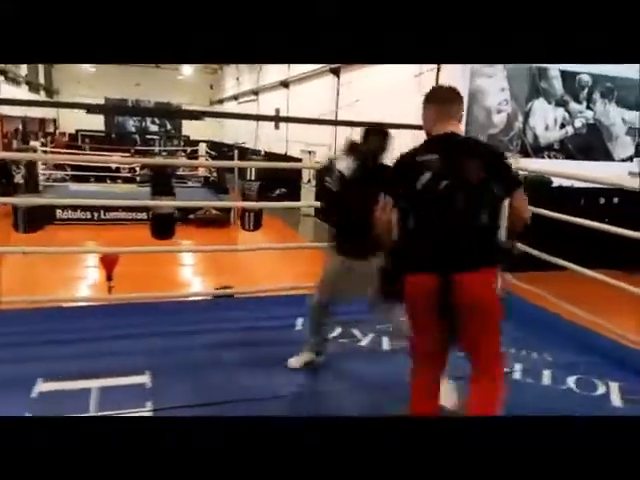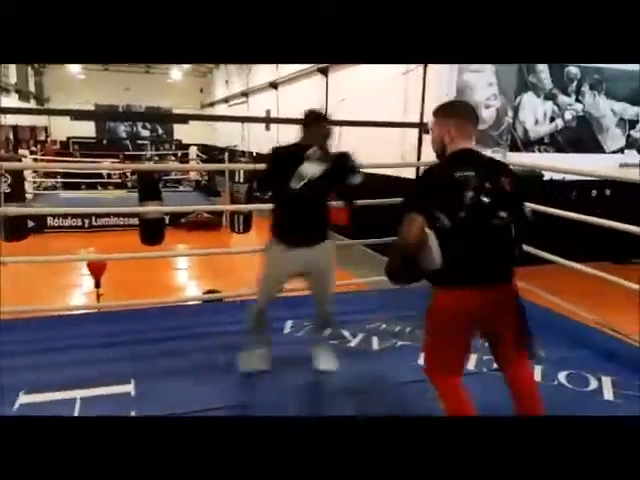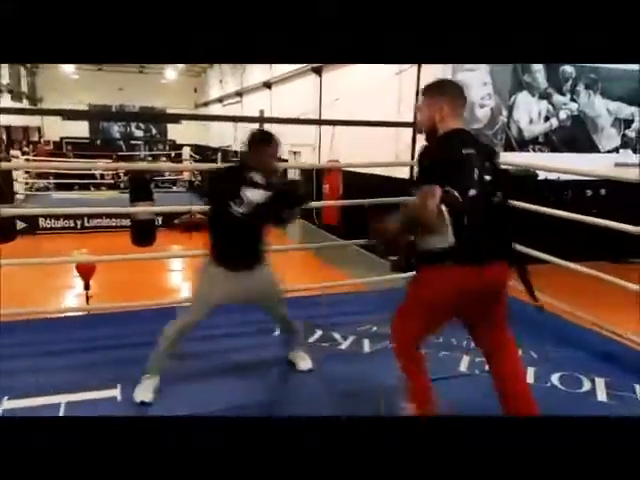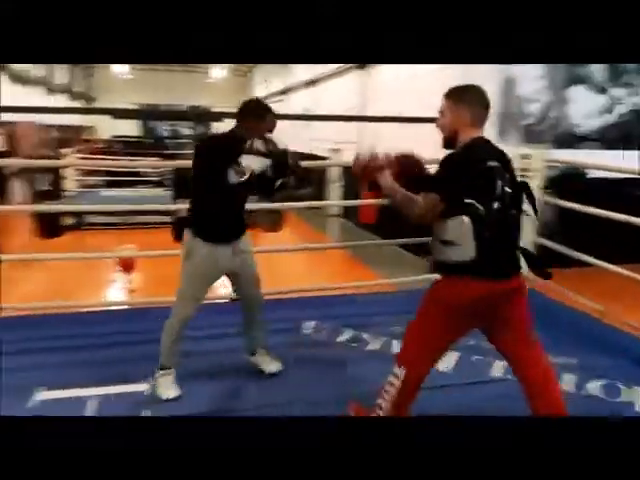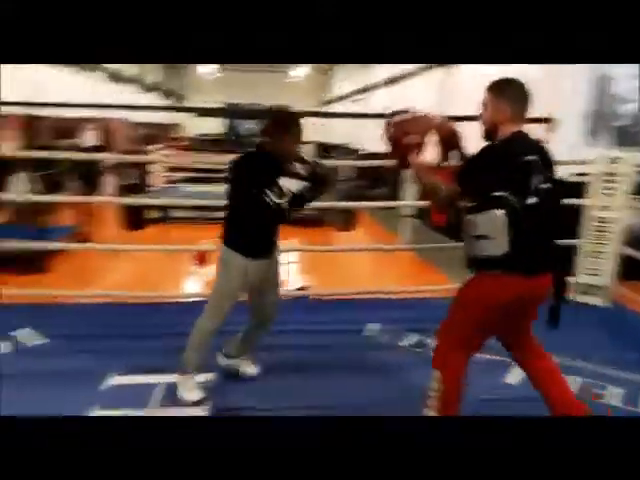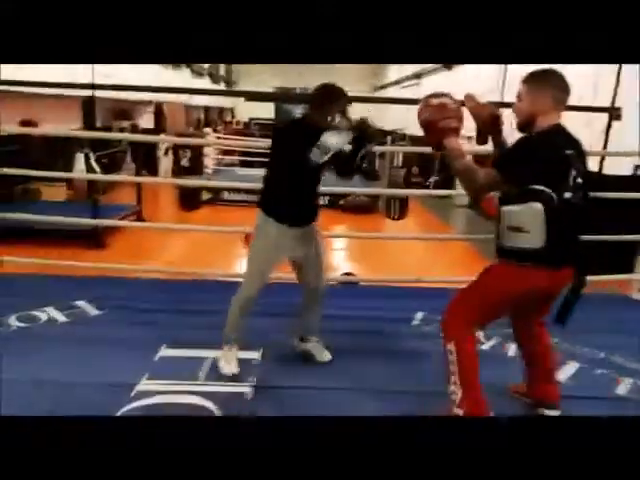
dt=0.2s
person 1, frame 1
left shoulder: (409, 161)
right shoulder: (488, 156)
left elbow: (382, 221)
right elbow: (522, 213)
left wrist: (397, 254)
right wrist: (503, 243)
left hip: (422, 275)
right hip: (475, 275)
left knee: (427, 363)
right knee: (488, 368)
person 1, frame 2
left shoulder: (434, 176)
right shoulder: (503, 173)
left elbow: (411, 235)
right elbow: (521, 224)
left wrist: (399, 257)
left hip: (455, 292)
right hip: (501, 287)
left knee: (442, 368)
right knee: (515, 360)
person 1, frame 3
left shoulder: (437, 153)
right shoulder: (484, 151)
left elbow: (427, 209)
left wrist: (398, 224)
left hip: (450, 270)
right hip: (492, 266)
left knee: (405, 335)
right knee: (500, 347)
left ankle: (423, 410)
right ankle: (525, 412)
person 1, frame 4
left shoulder: (459, 162)
right shoulder: (500, 160)
left elbow: (423, 211)
left wrist: (387, 184)
right wrist: (427, 182)
left hip: (465, 282)
right hip: (508, 278)
left knee: (416, 350)
right knee: (526, 354)
left ankle: (384, 414)
right ankle: (555, 412)
person 1, frame 5
left shoulder: (496, 154)
right shoulder: (538, 154)
left elbow: (442, 197)
left wrist: (415, 161)
left hip: (499, 277)
right hip: (539, 274)
left knee: (451, 350)
right knee: (521, 343)
left ankle: (441, 412)
right ankle: (572, 412)
person 1, frame 6
left shoulder: (534, 145)
right shoulder: (571, 147)
left elbow: (478, 184)
left wrist: (451, 144)
right wrist: (494, 133)
left hip: (524, 266)
right hip: (559, 265)
left knee: (457, 320)
right knee: (528, 323)
left ankle: (470, 410)
right ankle: (544, 394)
person 2, frame 1
left shoulder: (387, 176)
right shoulder: (341, 167)
right elbow: (330, 211)
right wrist: (340, 172)
left hip: (375, 258)
right hip: (344, 255)
right knee: (319, 304)
right ankle: (315, 351)
person 2, frame 2
left shoulder: (331, 163)
right shoulder: (281, 157)
left elbow: (349, 191)
right elbow: (278, 193)
left wrist: (352, 175)
right wrist: (307, 171)
left hip: (318, 245)
right hip: (283, 244)
left knee: (325, 306)
right knee: (263, 302)
left ankle: (319, 345)
right ankle: (259, 347)
person 2, frame 3
left shoulder: (269, 183)
right shoulder: (222, 179)
left elbow: (282, 218)
right elbow: (222, 221)
left wrist: (290, 198)
right wrist: (252, 196)
left hip: (255, 266)
right hip: (221, 267)
left knee: (280, 313)
right knee: (185, 322)
left ankle: (295, 348)
right ankle: (151, 374)
person 2, frame 4
left shoulder: (247, 152)
right shoulder: (210, 147)
left elbow: (265, 189)
right elbow: (219, 188)
left wrist: (280, 172)
right wrist: (249, 164)
left hip: (237, 240)
right hip: (204, 242)
left knee: (253, 300)
right knee: (184, 310)
left ankle: (257, 351)
right ankle: (164, 369)
person 2, frame 5
left shoulder: (280, 165)
right shoulder: (246, 165)
left elbow: (295, 204)
right elbow: (258, 208)
left wrist: (315, 183)
right wrist: (294, 181)
left hip: (266, 254)
right hip: (238, 254)
left knee: (266, 312)
right knee: (213, 319)
left ankle: (232, 354)
right ankle: (187, 373)
person 2, frame 6
left shoulder: (322, 134)
right shoulder: (287, 132)
left elbow: (346, 167)
right elbow: (308, 161)
left wrist: (356, 138)
right wrist: (339, 136)
left hip: (305, 224)
right hip: (274, 223)
left knee: (315, 287)
right knee: (250, 290)
left ankle: (306, 338)
right ankle: (229, 345)
